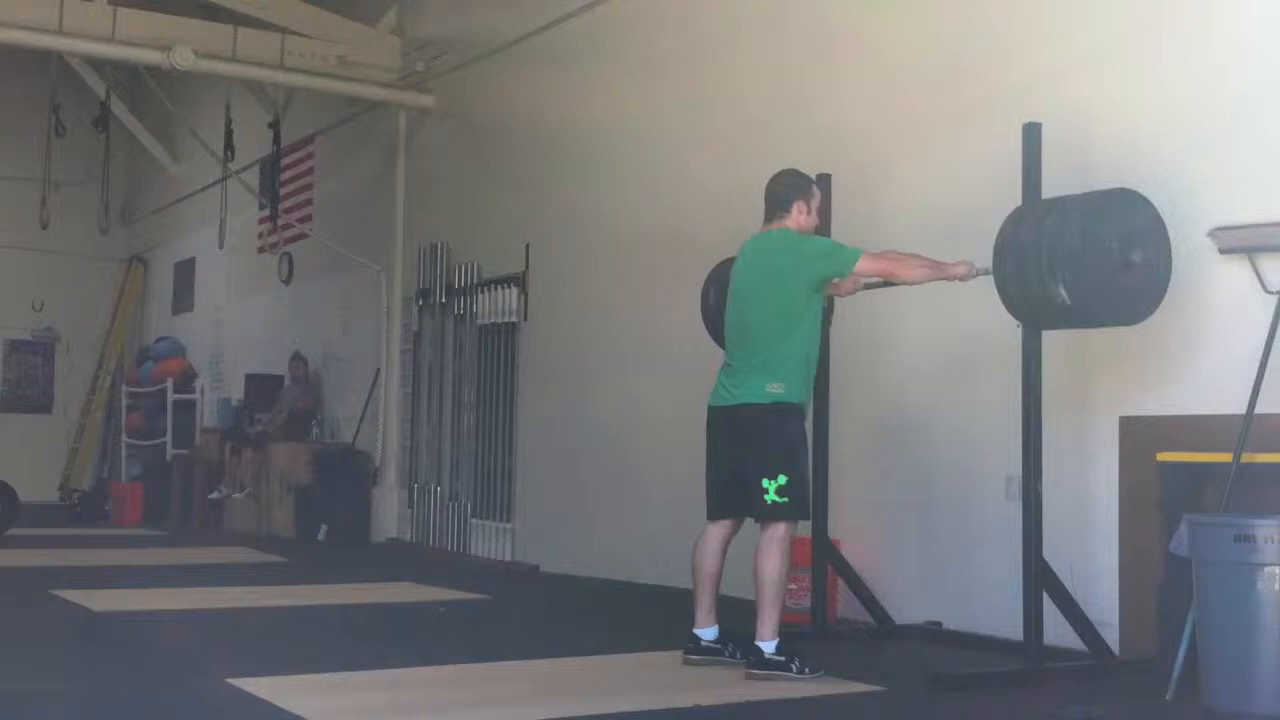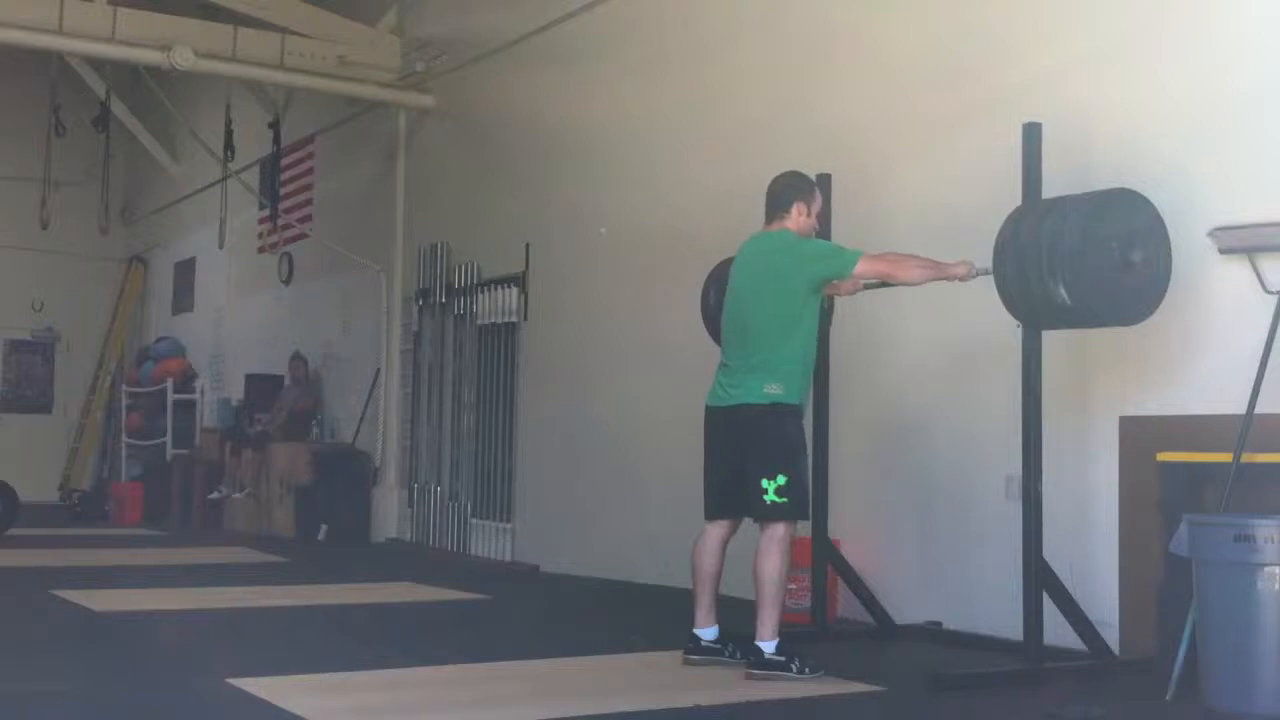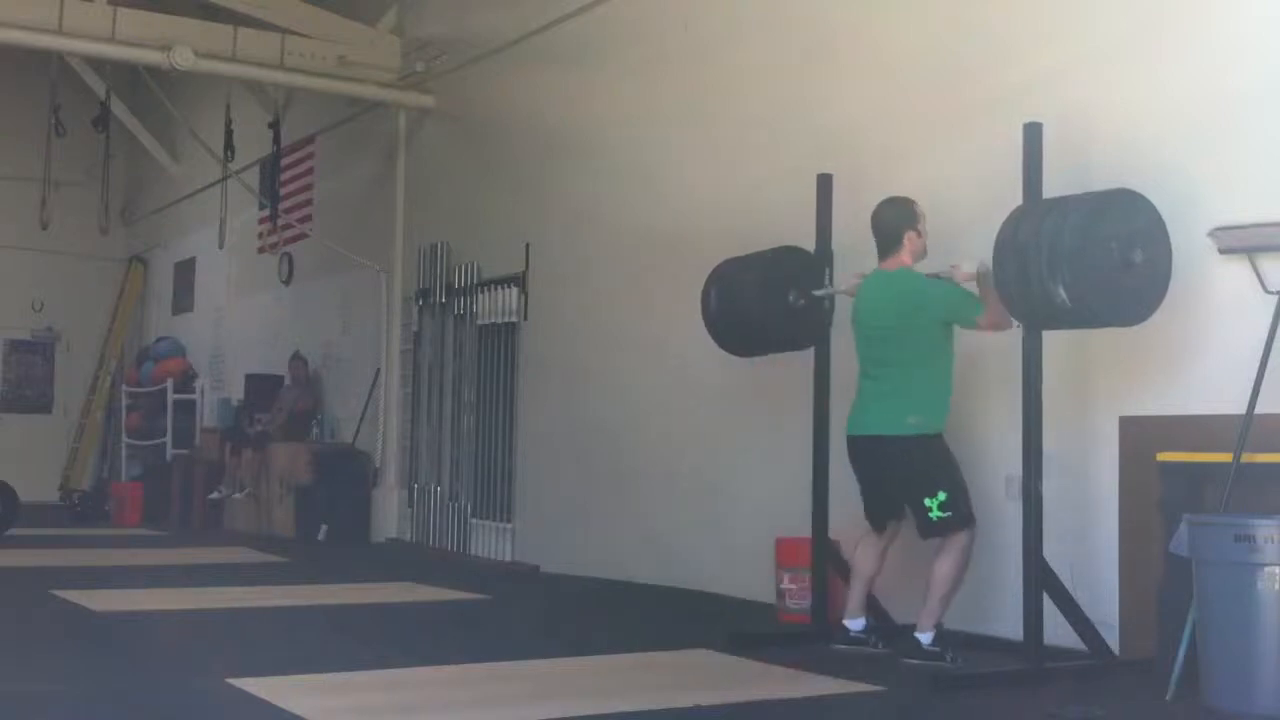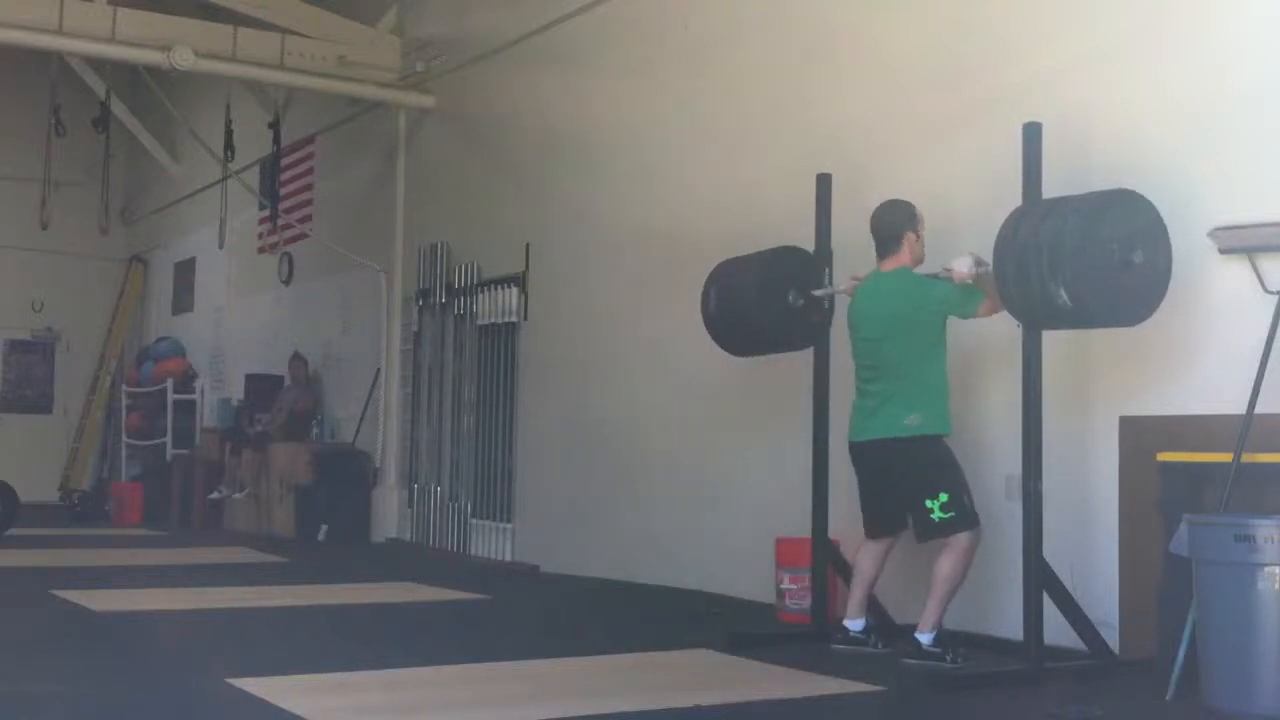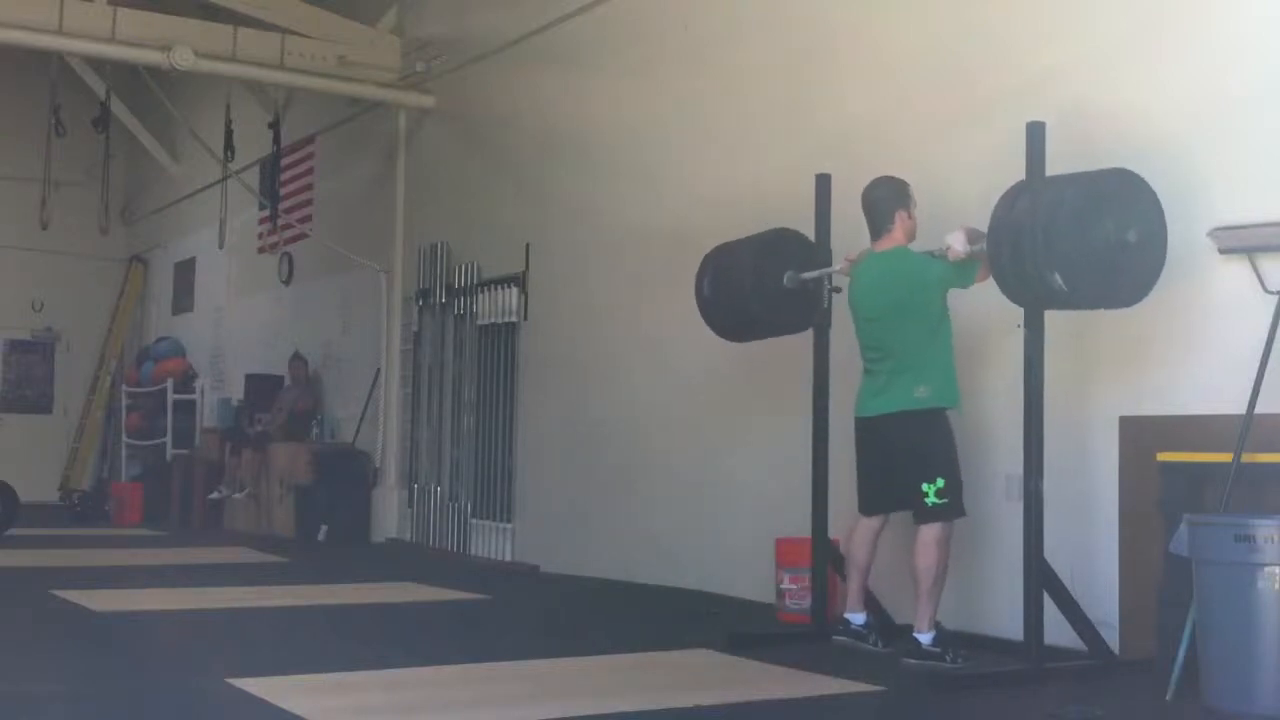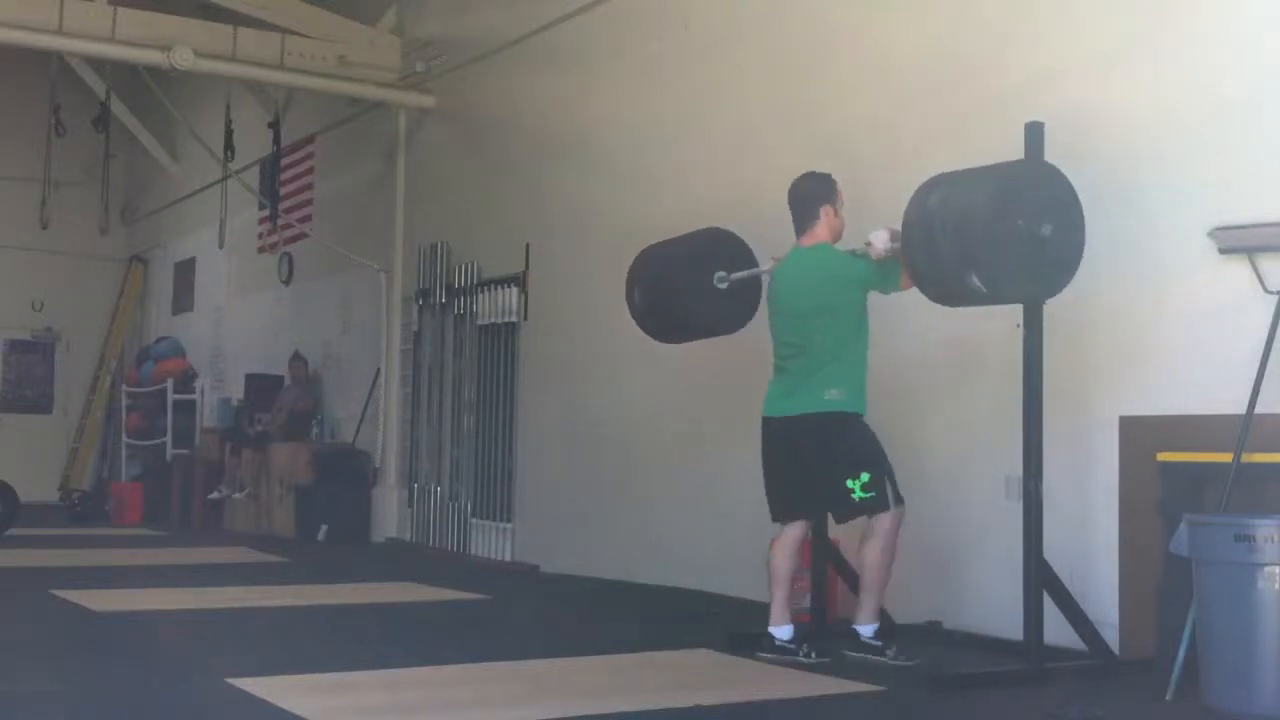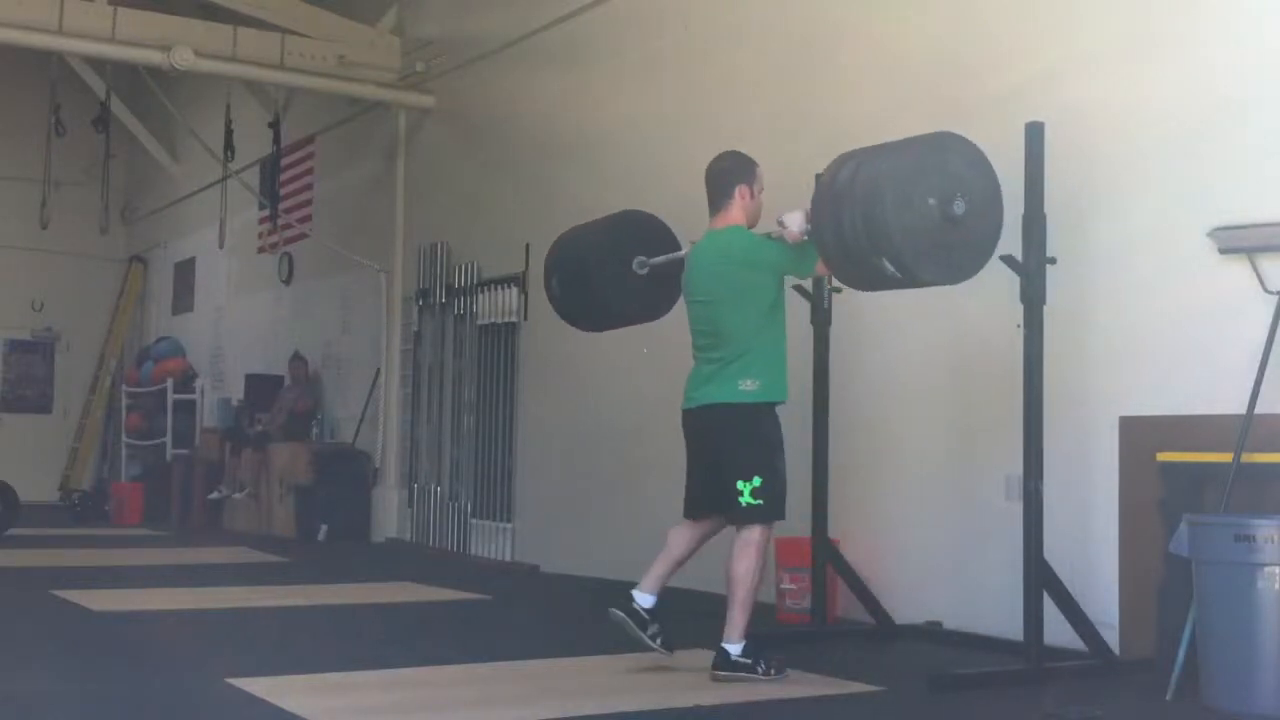
dt=0.7s
person 1, frame 1
left shoulder: (752, 252)
right shoulder: (803, 250)
right elbow: (889, 265)
left wrist: (831, 289)
right wrist: (950, 270)
left hip: (729, 407)
right hip: (769, 408)
left knee: (722, 521)
right knee: (777, 524)
left ankle: (704, 636)
right ankle: (767, 650)
person 1, frame 2
left shoulder: (751, 251)
right shoulder: (801, 252)
right elbow: (889, 267)
left wrist: (831, 288)
right wrist: (949, 270)
left hip: (725, 407)
right hip: (767, 408)
left knee: (721, 521)
right knee: (777, 525)
left ankle: (703, 636)
right ankle: (767, 651)
person 1, frame 3
left shoulder: (863, 293)
right shoulder: (932, 292)
right elbow: (1001, 320)
right wrist: (981, 282)
left hip: (864, 433)
right hip: (912, 436)
left knee: (882, 528)
right knee: (958, 534)
left ankle: (853, 626)
right ankle: (924, 640)
person 1, frame 4
left shoulder: (861, 297)
right shoulder: (927, 291)
right elbow: (993, 304)
right wrist: (973, 275)
left hip: (865, 437)
right hip: (912, 437)
left knee: (881, 533)
right knee: (962, 534)
left ankle: (853, 626)
right ankle: (925, 639)
person 1, frame 5
left shoulder: (860, 275)
right shoulder: (923, 268)
right elbow: (985, 268)
right wrist: (970, 245)
left hip: (872, 414)
right hip: (918, 413)
left knee: (871, 515)
right knee: (934, 523)
left ankle: (853, 618)
right ankle: (923, 638)
person 1, frame 6
left shoulder: (780, 272)
right shoulder: (846, 266)
right elbow: (907, 277)
right wrist: (888, 251)
left hip: (781, 415)
right hip: (829, 414)
left knee: (795, 523)
right knee: (884, 513)
left ankle: (780, 634)
right ankle: (866, 630)
person 1, frame 7
left shoulder: (697, 256)
right shoulder: (756, 248)
right elbow: (825, 263)
right wrist: (800, 234)
left hip: (702, 403)
right hip: (742, 404)
left knee: (706, 516)
right knee: (756, 525)
left ankle: (642, 601)
right ankle: (734, 651)
